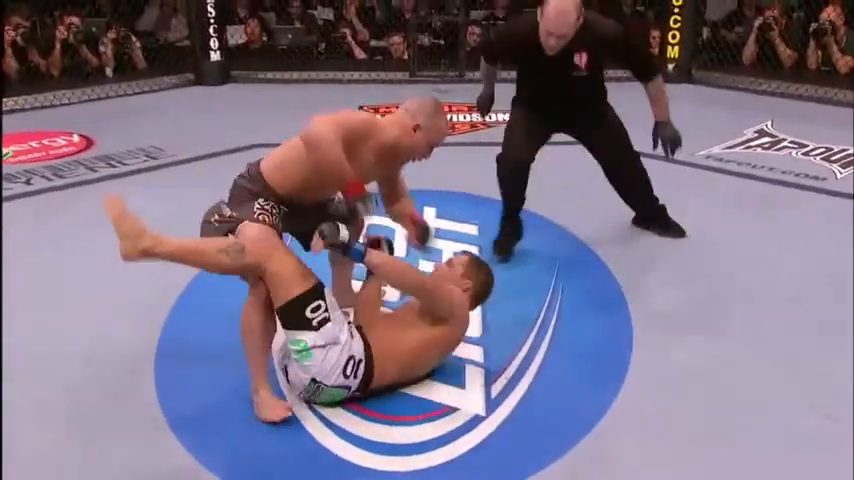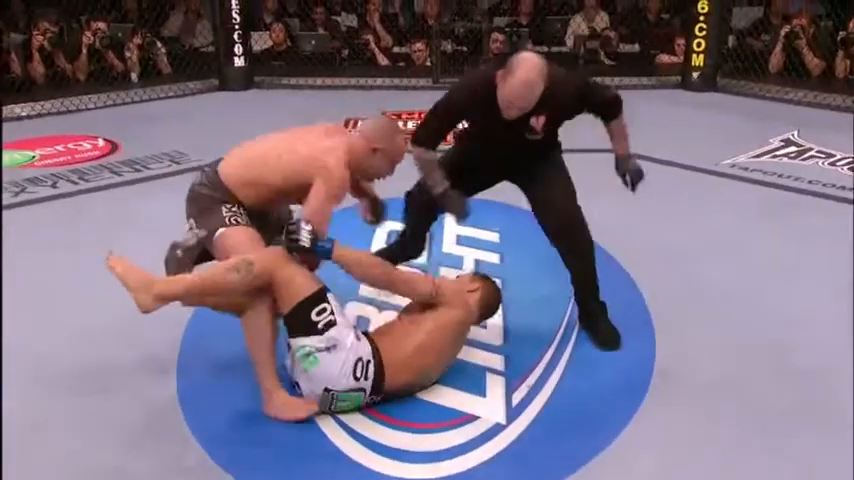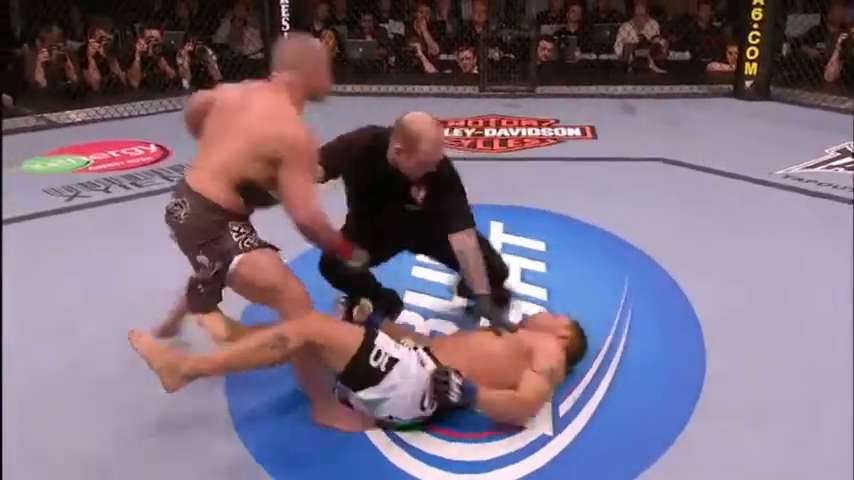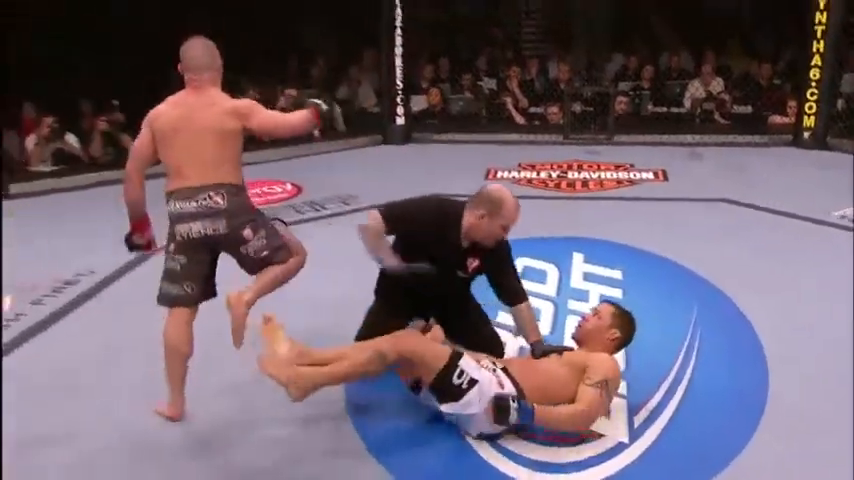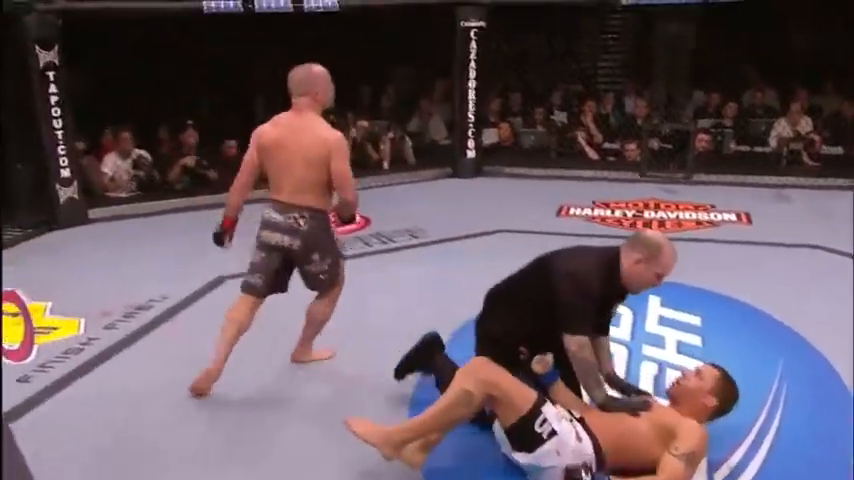
dt=0.5s
person 1, frame 1
left shoulder: (453, 309)
right shoulder: (428, 320)
left elbow: (415, 283)
right elbow: (365, 317)
left wrist: (357, 249)
left hip: (331, 364)
right hip: (318, 364)
left knee: (263, 244)
left ankle: (149, 244)
person 1, frame 2
left shoulder: (457, 302)
right shoulder: (439, 328)
left elbow: (390, 277)
left wrist: (321, 247)
left hip: (342, 365)
right hip: (336, 381)
left knee: (275, 259)
left ankle: (159, 291)
person 1, frame 3
left shoulder: (548, 353)
right shoulder: (500, 341)
left elbow: (524, 404)
left wrist: (466, 392)
right wrist: (374, 321)
left hip: (412, 383)
right hip: (401, 358)
left knee: (306, 329)
right knee: (310, 319)
left ankle: (185, 367)
person 1, frame 4
left shoulder: (603, 366)
right shoulder: (567, 357)
left elbow: (582, 417)
left wrist: (525, 413)
right wrist: (447, 350)
left hip: (489, 401)
right hip: (487, 380)
left knee: (405, 342)
right knee: (398, 341)
left ankle: (304, 381)
right ankle: (298, 355)
person 1, frame 5
left shoulder: (691, 433)
right shoulder: (654, 411)
right wrist: (549, 375)
right hip: (567, 429)
left knee: (485, 376)
right knee: (478, 365)
left ankle: (396, 437)
right ankle: (419, 446)
person 2, frame 1
left shoulder: (391, 156)
right shoulder: (361, 128)
left elbow: (396, 200)
right elbow: (315, 135)
left wrist: (415, 222)
right wrist: (354, 190)
right hip: (259, 193)
left knee: (349, 226)
right knee: (264, 286)
left ankle: (345, 305)
right ankle: (261, 392)
person 2, frame 2
left shoulder: (336, 135)
right shoulder: (334, 171)
left wrist: (370, 196)
left hip: (241, 188)
right hip: (217, 198)
right knee: (260, 286)
right ankle: (272, 393)
person 2, frame 3
left shoulder: (232, 94)
right shoulder: (294, 135)
left elbow: (192, 111)
right elbow: (305, 216)
right wrist: (348, 251)
left hip: (184, 205)
right hip: (213, 221)
left knee: (210, 280)
right knee: (295, 302)
left ankle: (171, 323)
right ankle: (325, 408)
person 2, frame 4
left shoulder: (157, 115)
right shoulder: (236, 108)
left elbow: (132, 175)
right elbow: (289, 125)
left wrist: (138, 226)
right wrist: (315, 112)
left hip: (183, 215)
right hip: (228, 209)
left knee: (179, 312)
right knee: (294, 255)
left ankle: (175, 402)
right ankle: (245, 297)
person 2, frame 5
left shoulder: (265, 131)
right shoulder: (332, 139)
left elbow: (241, 183)
right elbow: (348, 197)
left wrist: (227, 224)
right wrist: (346, 215)
left hip: (272, 221)
right hip: (311, 228)
left knee: (250, 297)
right knee: (332, 284)
right ankle: (303, 350)
person 3, frame 1
left shoulder: (604, 35)
right shoulder: (518, 32)
left elbow: (648, 71)
right elbow: (490, 52)
left wrist: (663, 122)
right wrist: (488, 91)
left hip: (587, 108)
right hip: (533, 107)
left knee: (623, 160)
right knee: (513, 160)
left ankle: (650, 214)
right ankle: (510, 227)
person 3, frame 2
left shoulder: (565, 88)
right shoulder: (473, 88)
left elbow: (611, 107)
right elbow: (422, 144)
left wrist: (623, 156)
right wrist: (442, 192)
left hip: (538, 159)
right hip: (479, 153)
left knee: (569, 228)
right knee: (420, 201)
left ankle: (592, 312)
right ankle: (406, 247)
person 3, frame 3
left shoulder: (440, 169)
right shoulder: (362, 147)
left elbow: (462, 235)
left wrist: (482, 295)
left hip: (428, 223)
right hip: (373, 227)
left knee: (493, 272)
right knee: (334, 265)
left ankle: (478, 292)
right ankle: (377, 300)
person 3, frame 4
left shoulder: (495, 249)
right shoulder: (432, 213)
left elbow: (517, 300)
right elbow: (371, 224)
right wrist: (393, 264)
left hip: (451, 298)
right hip: (401, 294)
left knee: (491, 353)
person 3, frame 5
left shoulder: (613, 277)
right shoulder: (582, 276)
left elbow: (598, 332)
right elbow: (578, 346)
left wrist: (611, 377)
right wrist: (602, 399)
left hip: (545, 330)
right hip: (503, 327)
right knee: (485, 412)
right ankle: (433, 359)
